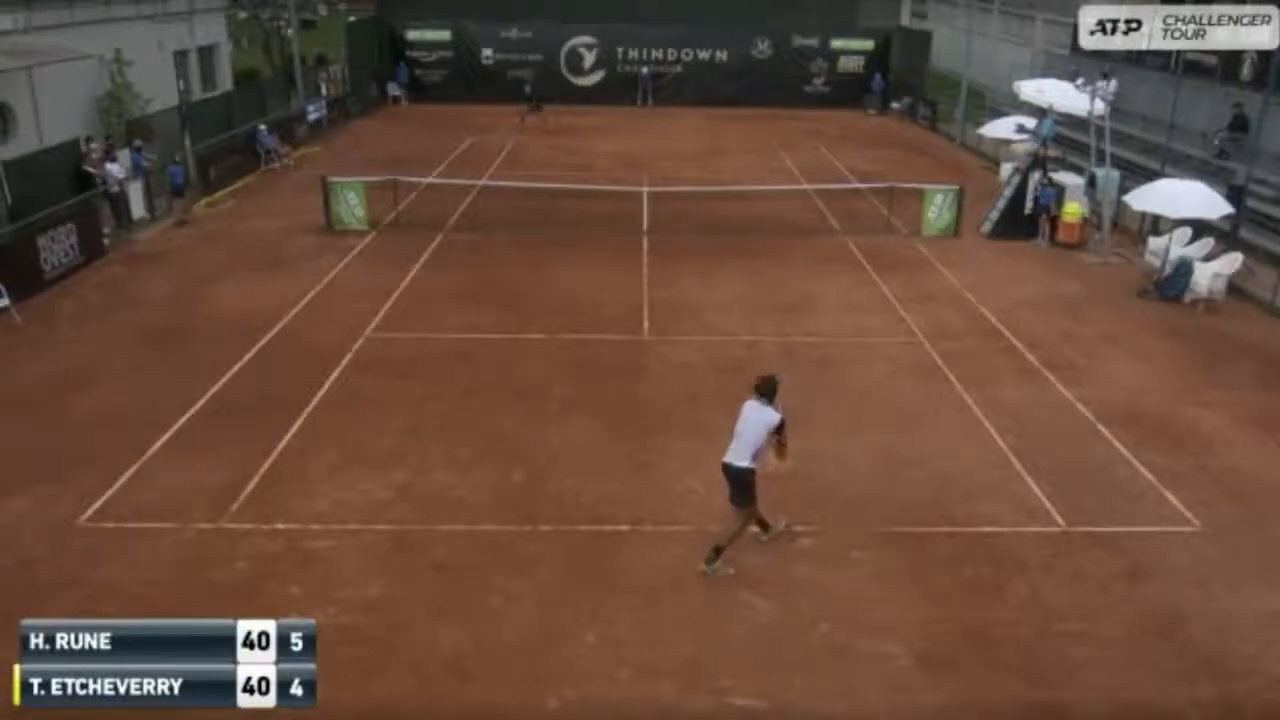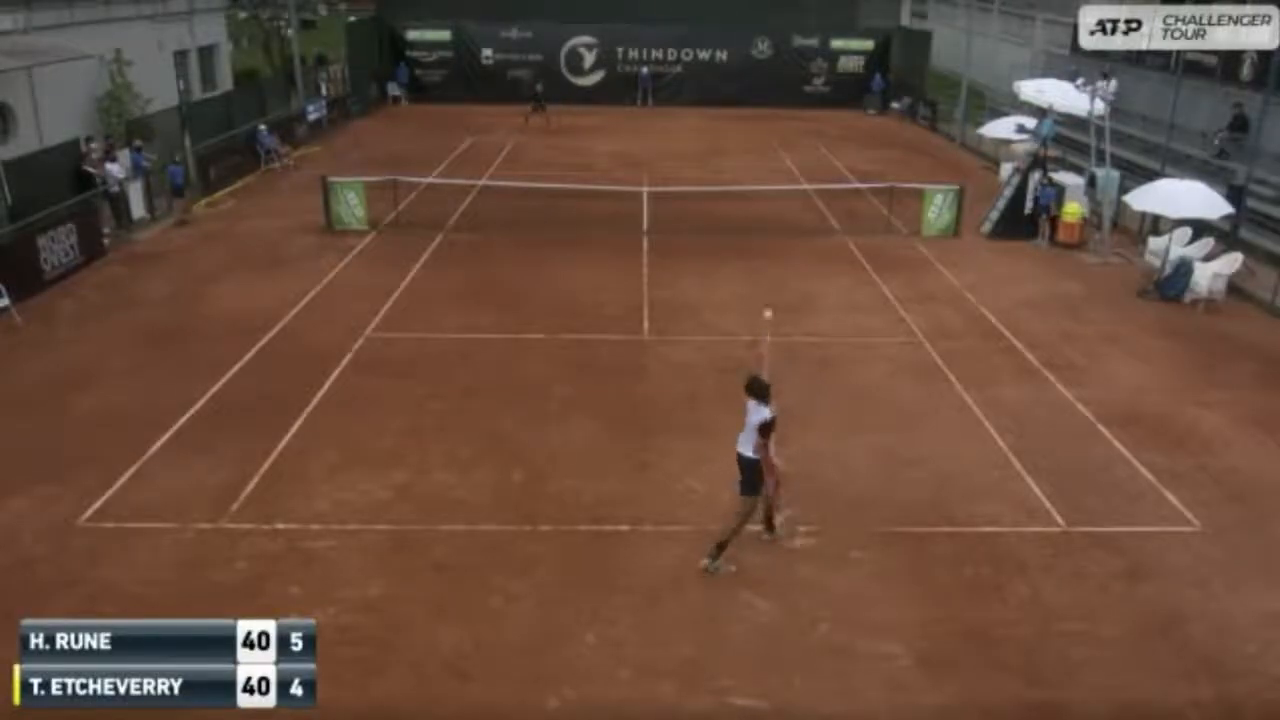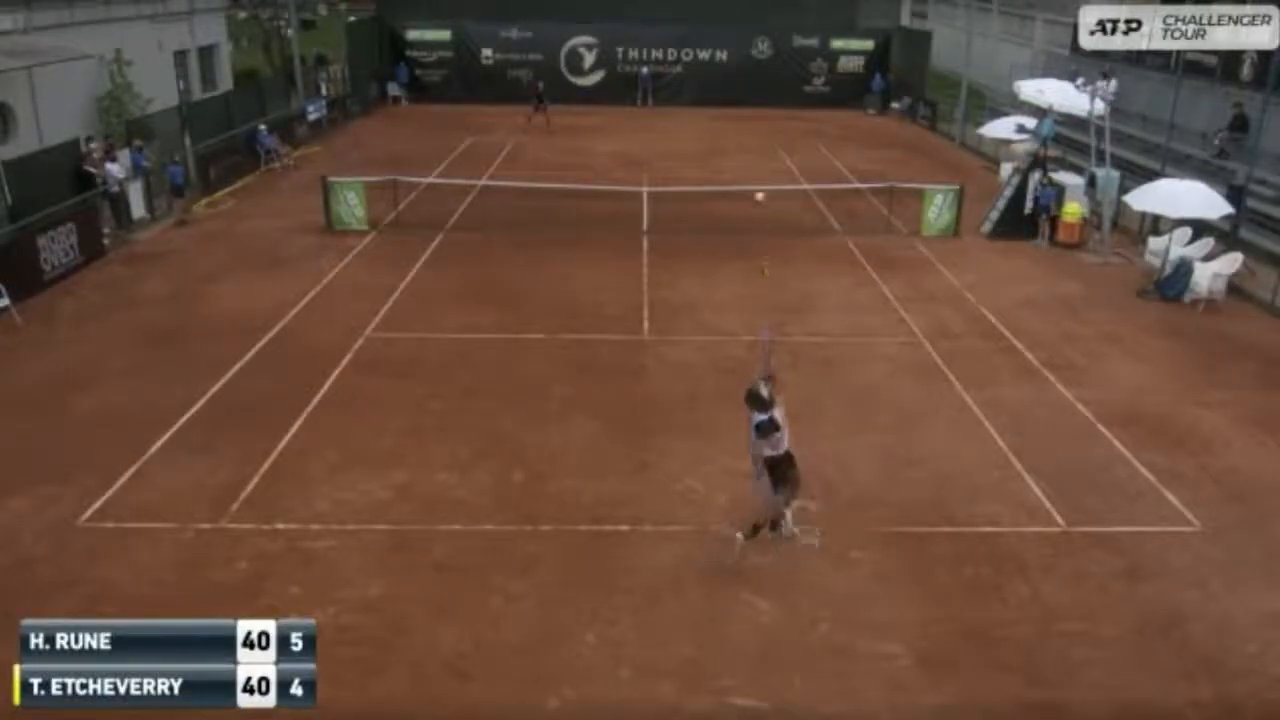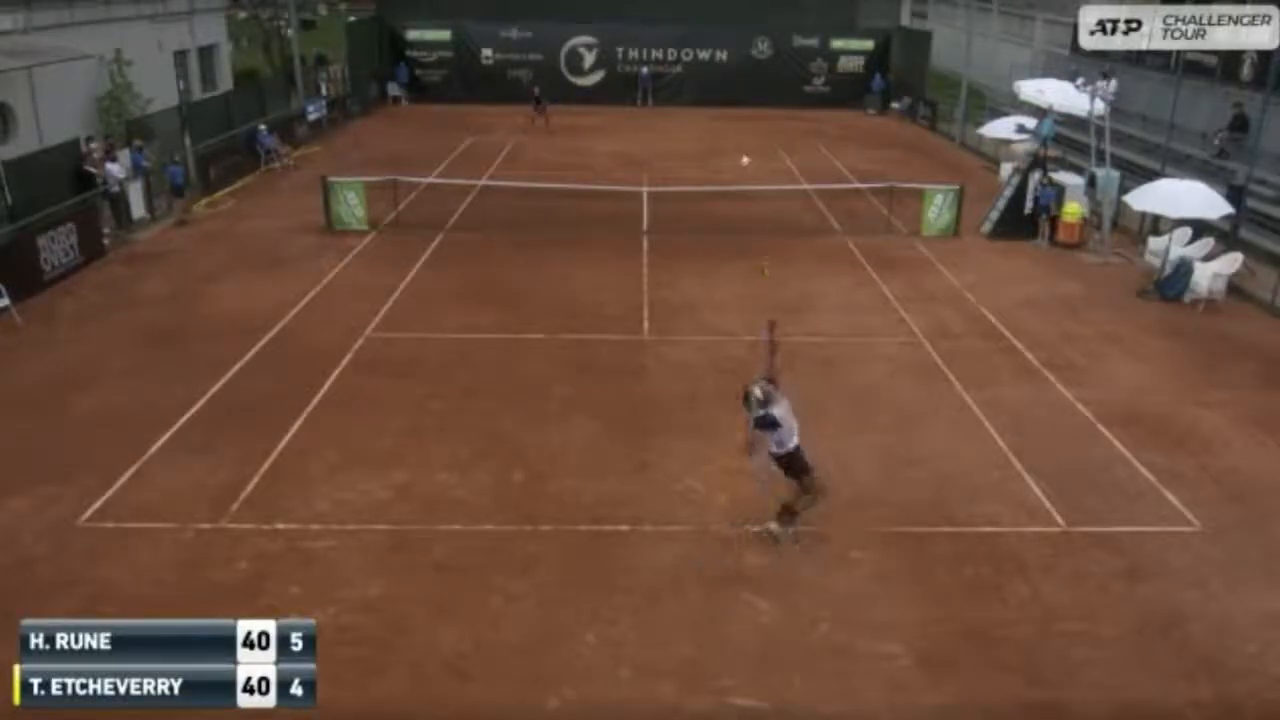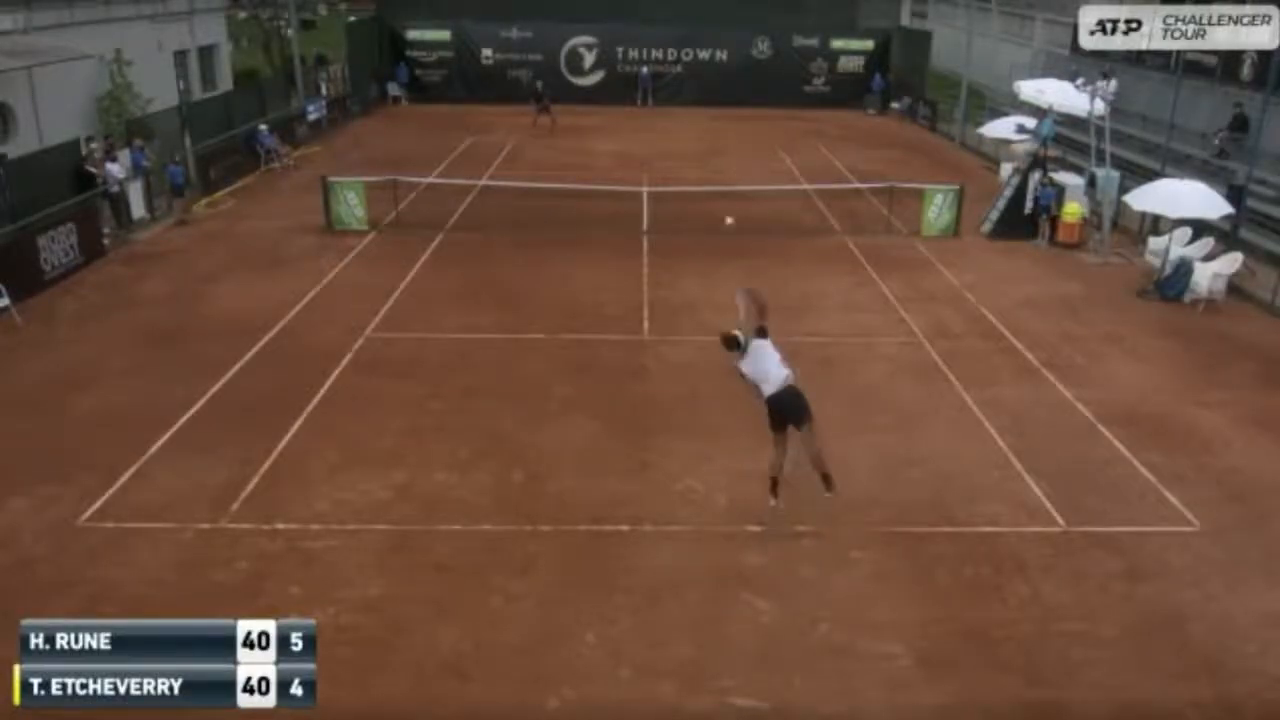
dt=0.3s
person 1, frame 1
left shoulder: (747, 405)
right shoulder: (776, 419)
right elbow: (782, 448)
right wrist: (777, 441)
left hip: (728, 463)
right hip: (742, 470)
left knee: (749, 503)
right knee: (744, 518)
left ankle: (767, 529)
right ankle: (711, 561)
person 1, frame 2
left shoulder: (754, 398)
right shoulder: (766, 419)
right elbow: (764, 453)
right wrist: (768, 484)
left hip: (747, 453)
right hip: (751, 461)
left knee: (774, 484)
right knee: (745, 512)
left ankle: (770, 528)
right ankle: (712, 559)
person 1, frame 3
left shoulder: (764, 399)
right shoulder: (763, 423)
left elbow: (767, 373)
right elbow: (757, 456)
right wrist: (763, 483)
left hip: (781, 452)
right hip: (773, 460)
left knee: (794, 482)
right knee: (779, 503)
left ankle: (777, 523)
right ankle: (747, 535)
person 1, frame 4
left shoulder: (767, 387)
right shoulder: (762, 418)
left elbow: (771, 359)
right elbow: (752, 442)
left wrist: (770, 334)
left hip: (790, 448)
right hip: (786, 454)
left knee: (805, 486)
right knee: (813, 492)
left ankle: (781, 521)
right ankle: (778, 524)
person 1, frame 5
left shoulder: (742, 366)
right shoulder: (757, 341)
left elbow: (759, 389)
right elbow: (761, 311)
left hip: (774, 402)
right hip: (788, 393)
left knee: (779, 448)
right knee: (810, 441)
left ankle: (774, 494)
right ankle: (827, 484)
